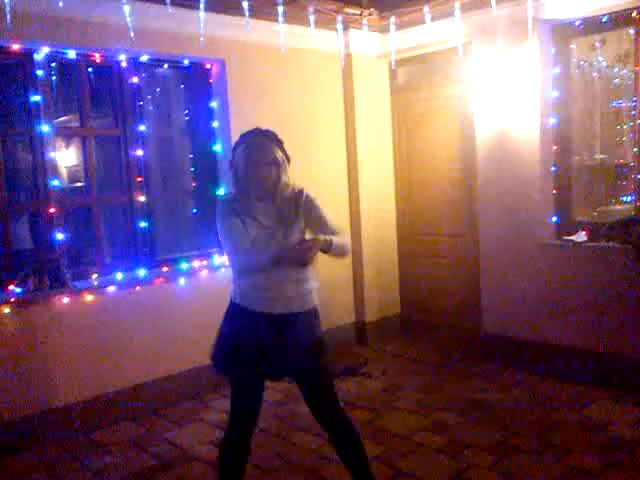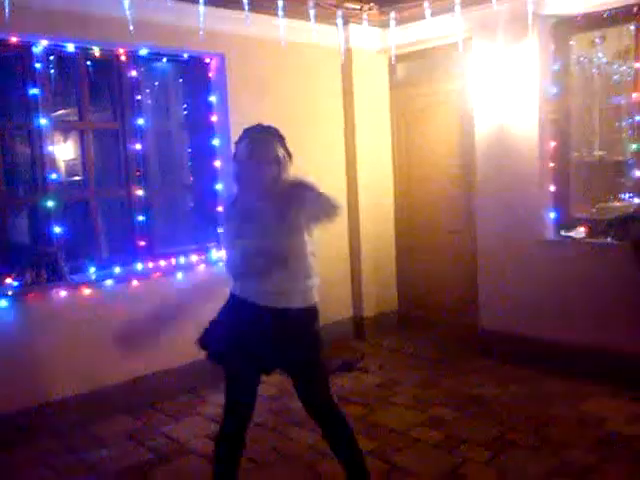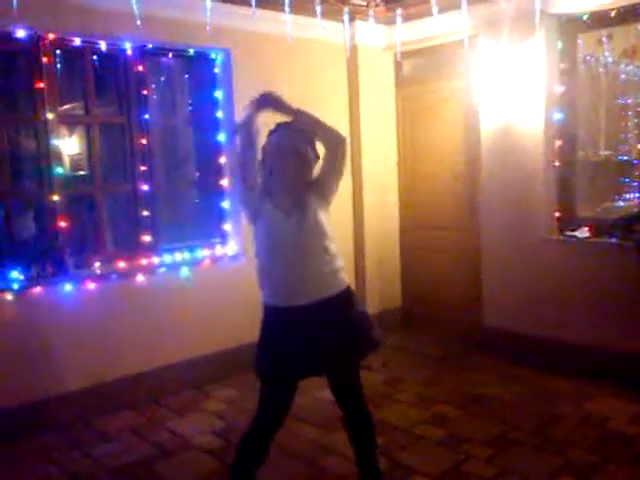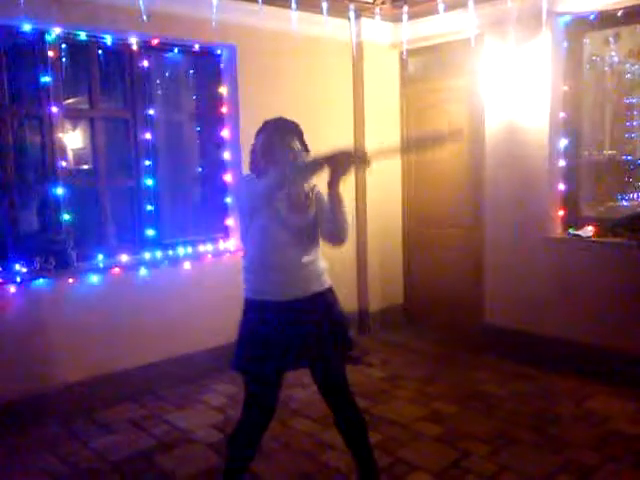
dt=0.4s
person 1, frame 1
left shoulder: (299, 201)
right shoulder: (230, 209)
left elbow: (343, 245)
right elbow: (239, 262)
left wrist: (321, 241)
right wrist: (280, 255)
left hip: (299, 319)
right hip: (248, 321)
left knee: (328, 409)
right knee: (242, 417)
person 1, frame 2
left shoulder: (297, 192)
right shoulder: (234, 209)
left elbow: (329, 207)
right elbow: (236, 268)
left wrist: (281, 235)
right wrist: (250, 258)
left hip: (296, 315)
right hip: (247, 315)
left knee: (322, 406)
right knee: (237, 412)
person 1, frame 3
left shoulder: (317, 194)
right shoulder: (258, 200)
left elbow: (337, 144)
right elbow: (244, 163)
left wrist: (287, 110)
right wrist: (252, 117)
left hip: (333, 308)
right hip: (285, 317)
left knee: (352, 401)
right knee: (271, 414)
person 1, frame 4
left shoulder: (312, 196)
right shoulder: (248, 192)
left elbow: (337, 237)
right elbow: (272, 182)
left wrist: (335, 182)
right wrist: (325, 160)
left hip: (314, 306)
right hip: (266, 313)
left knee: (341, 400)
right knee: (257, 412)
